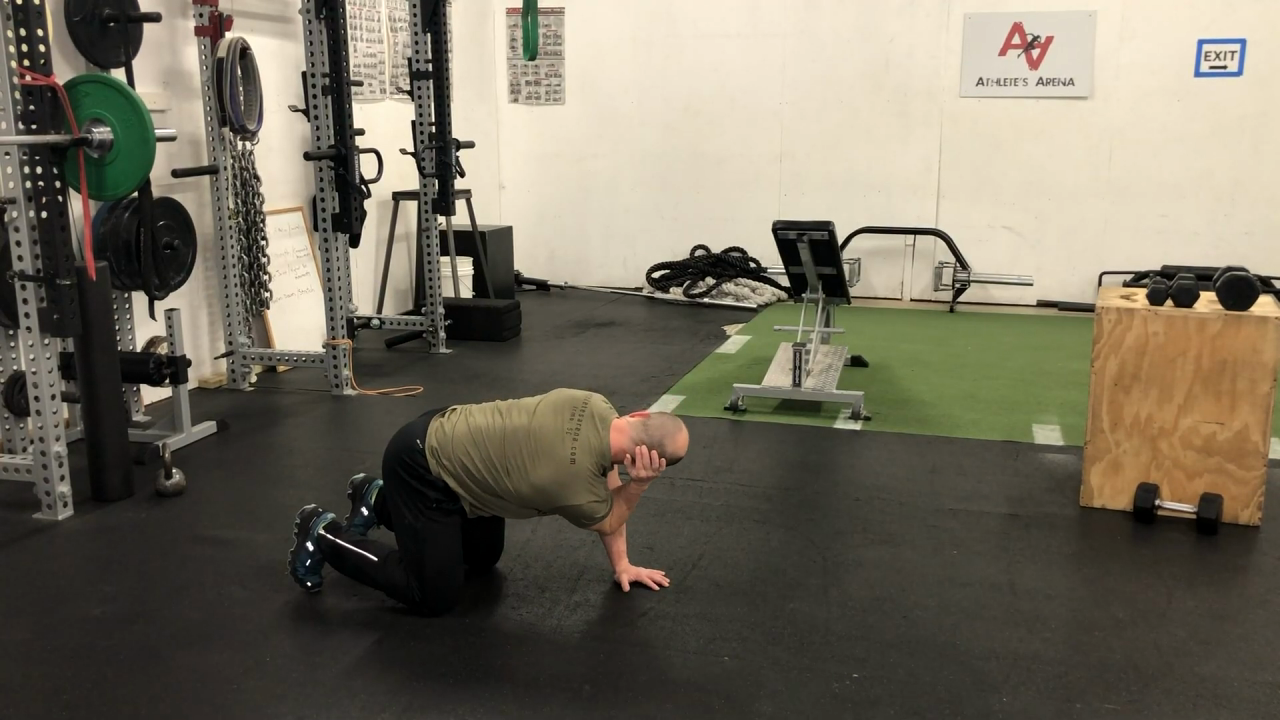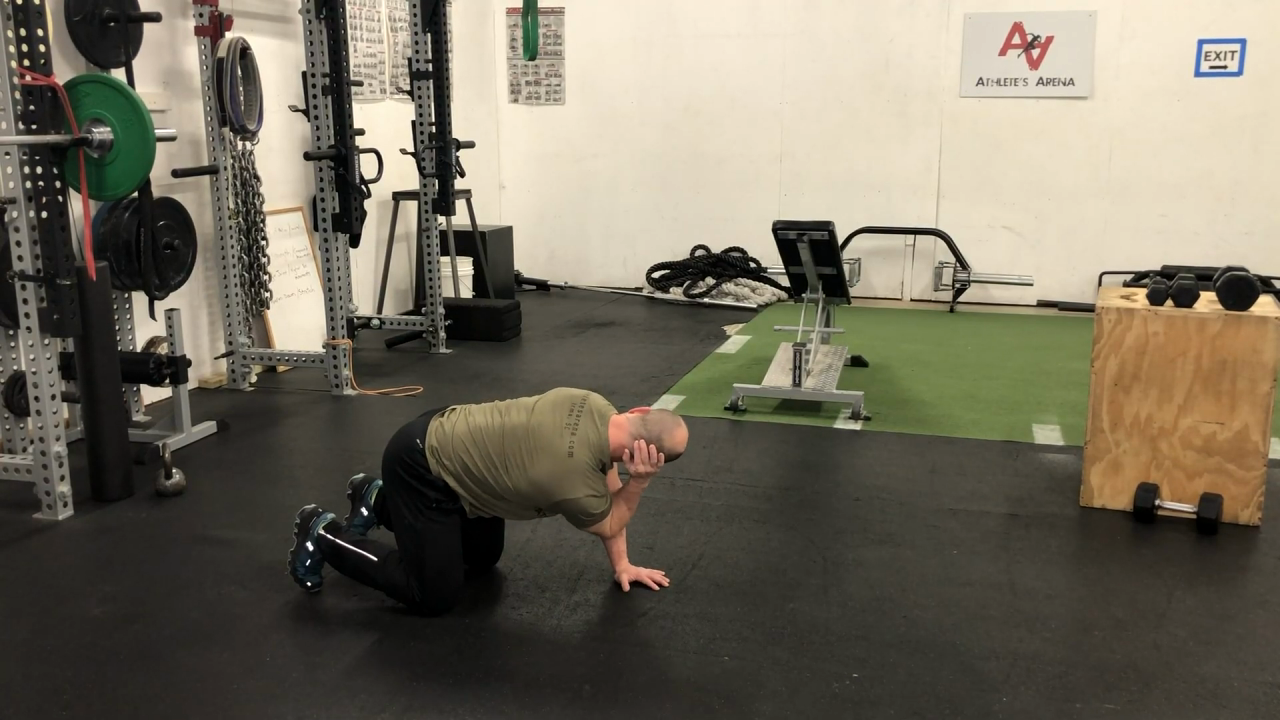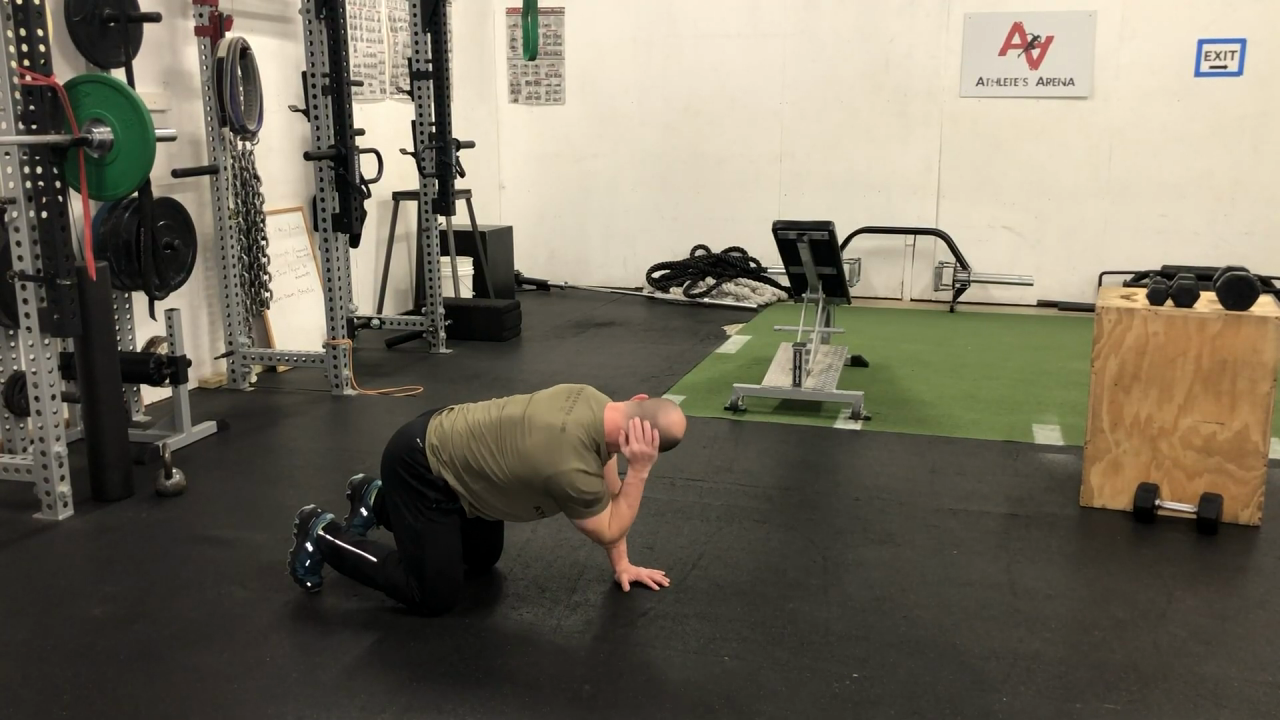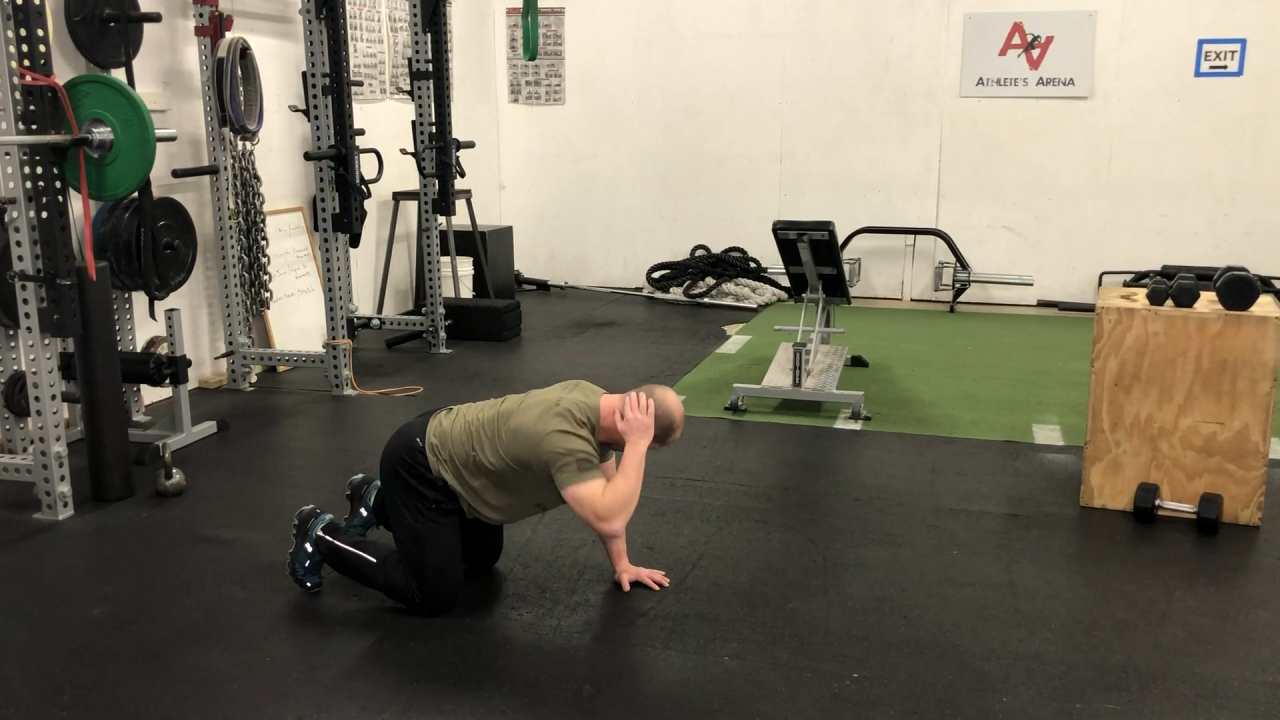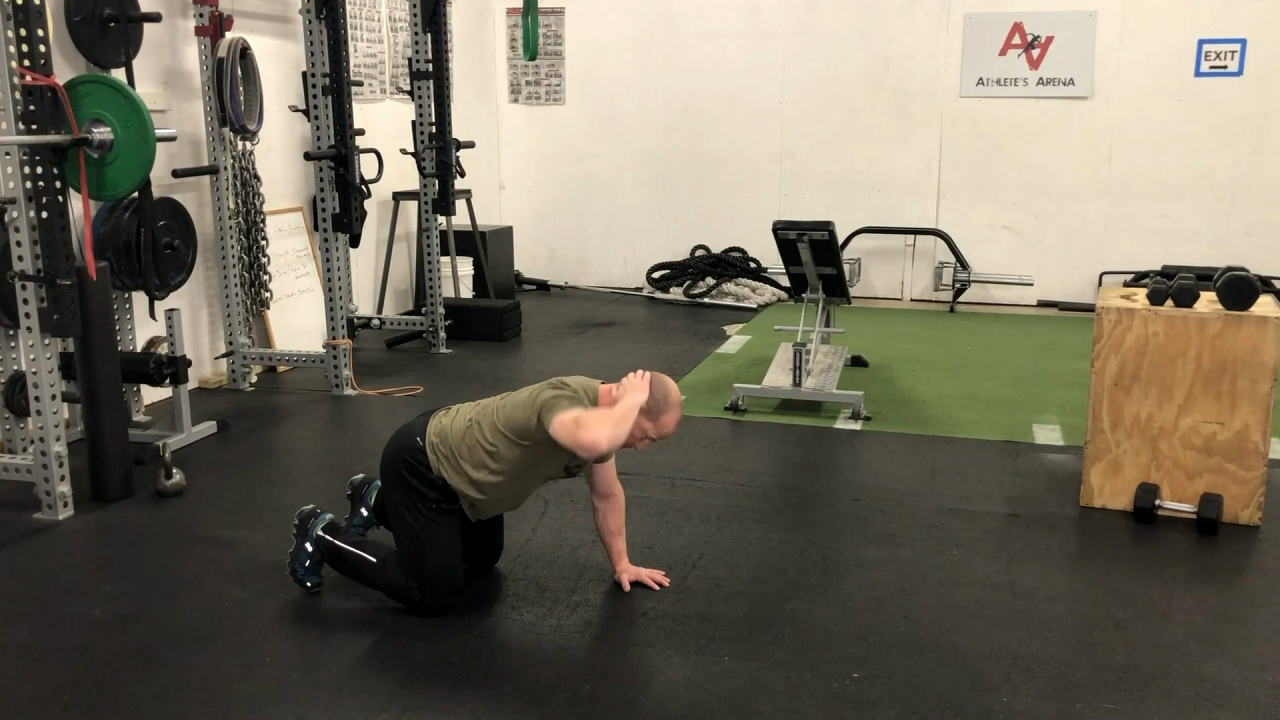
dt=0.3s
person 1, frame 1
left shoulder: (598, 409)
right shoulder: (577, 484)
left elbow: (609, 489)
right elbow: (608, 518)
left wrist: (621, 563)
right wrist: (639, 484)
left hip: (446, 434)
right hip: (420, 466)
left knee: (484, 556)
right knee: (434, 595)
left ankle: (377, 499)
right ankle: (325, 537)
person 1, frame 2
left shoulder: (597, 409)
right shoulder: (575, 480)
left elbow: (608, 492)
right elbow: (608, 525)
left wrist: (622, 564)
right wrist: (640, 482)
left hip: (446, 436)
right hip: (420, 465)
left knee: (483, 557)
right knee: (434, 595)
left ankle: (378, 500)
right ankle: (324, 537)
person 1, frame 3
left shoulder: (596, 404)
right shoulder: (571, 461)
left elbow: (611, 490)
right elbow: (609, 534)
left wrist: (622, 565)
right wrist: (641, 470)
left hip: (449, 443)
right hip: (419, 464)
left knee: (483, 558)
right knee: (434, 595)
left ankle: (376, 500)
right ankle: (324, 536)
person 1, frame 4
left shoulder: (595, 401)
right shoulder: (565, 435)
left elbow: (609, 489)
right elbow: (610, 521)
left wrist: (622, 564)
right wrist: (638, 443)
left hip: (451, 450)
right hip: (419, 464)
left knee: (483, 558)
right knee: (434, 596)
left ankle: (377, 501)
right ankle: (323, 537)
person 1, frame 5
left shoulder: (601, 414)
right shoulder: (567, 394)
left elbow: (607, 494)
right elbow: (593, 442)
left wrist: (622, 564)
right wrist: (629, 399)
left hip: (456, 458)
right hip: (420, 462)
left knee: (483, 558)
right knee: (435, 596)
left ankle: (377, 500)
right ankle: (324, 537)
